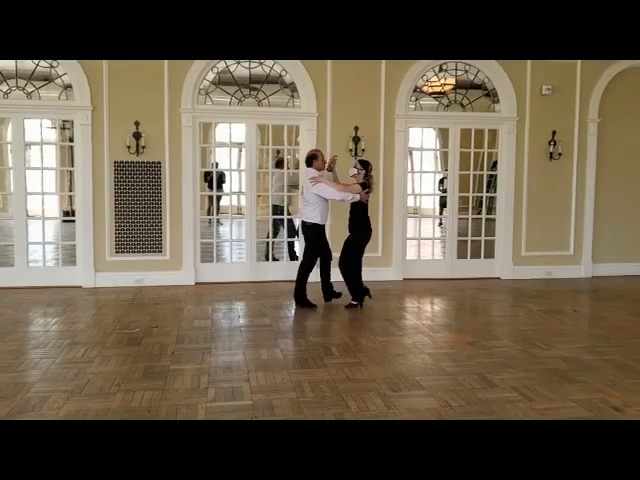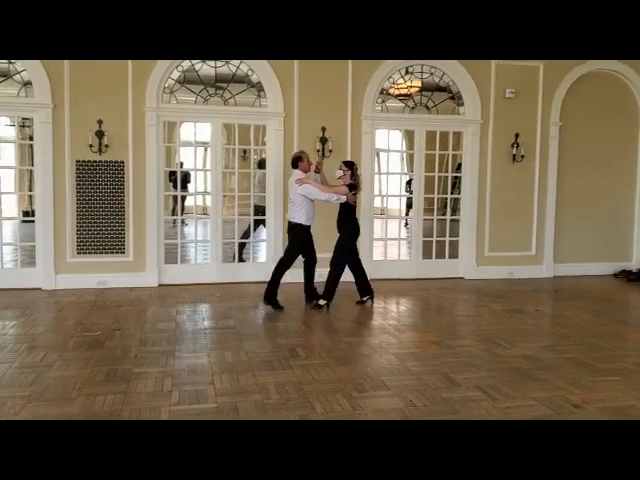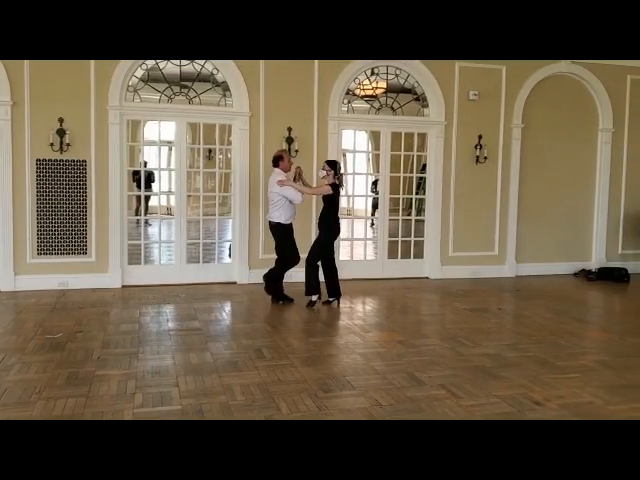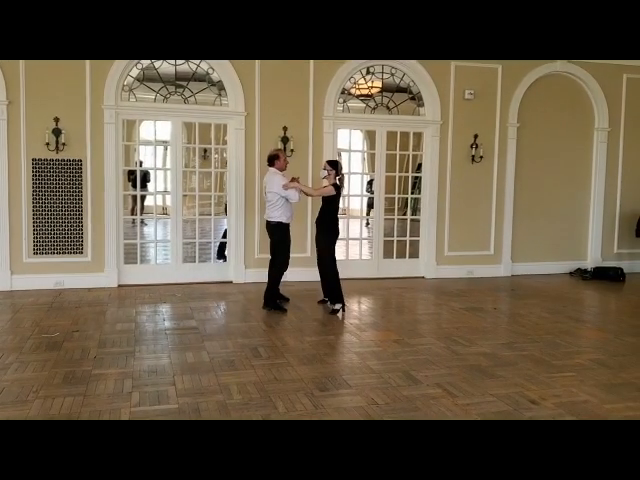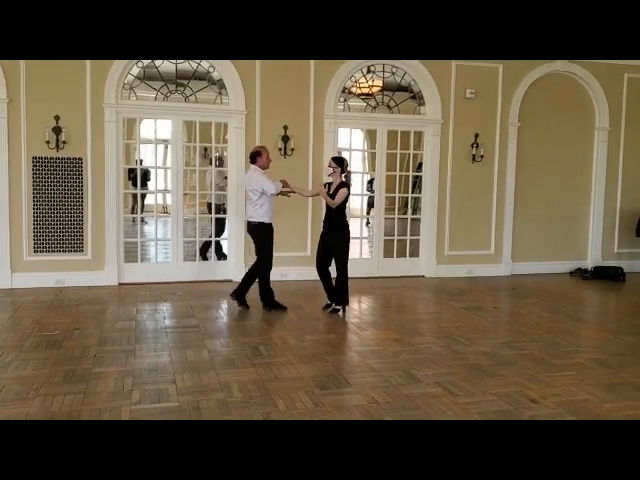
dt=0.5s
person 1, frame 1
left shoulder: (313, 178)
right shoulder: (313, 179)
left elbow: (330, 189)
right elbow: (336, 194)
left wrist: (331, 171)
right wrist: (358, 196)
left hip: (315, 225)
right hip: (313, 226)
left knee: (326, 256)
right knee: (309, 261)
left ankle: (328, 292)
right ankle: (300, 297)
person 1, frame 2
left shoulder: (300, 179)
right shoulder: (299, 180)
left elbow: (316, 190)
right elbow: (321, 195)
left wrist: (318, 173)
right wrist: (344, 198)
left hip: (302, 227)
right hip: (298, 227)
left knee: (311, 259)
right knee: (288, 260)
left ankle: (310, 293)
right ankle: (270, 296)
person 1, frame 3
left shoulder: (278, 177)
right shoulder: (280, 179)
left elbow: (290, 193)
right elbow: (298, 198)
left wrist: (295, 181)
right wrist: (295, 184)
left hip: (281, 224)
right hip: (280, 225)
left knee: (284, 257)
right knee: (293, 258)
left ankle: (277, 293)
right ankle: (270, 277)
person 1, frame 4
left shoulder: (269, 177)
right shoulder: (278, 178)
right elbow: (294, 197)
left wrist: (289, 185)
right wrist: (294, 186)
left hip: (273, 223)
right hip: (279, 224)
left knee: (276, 259)
right knee: (281, 262)
left ankle: (274, 294)
right ankle: (270, 301)
person 1, frame 5
left shoulder: (252, 174)
right shoulder: (258, 175)
right elbow: (272, 189)
left wrist: (280, 190)
right wrist: (281, 184)
left hip: (256, 223)
right hip: (261, 225)
left knee: (263, 260)
right knee: (265, 262)
left ankle: (240, 292)
right ankle: (268, 301)
person 2, frame 1
left shoulder: (363, 186)
right shoulder: (357, 186)
left elbow: (342, 189)
right elbow: (340, 186)
left wrist: (322, 180)
left hip: (361, 231)
right hip: (356, 230)
left knee: (353, 264)
right knee: (344, 262)
left ankle: (357, 298)
right ankle: (361, 292)
person 2, frame 2
left shoulder: (350, 187)
right shoulder: (347, 187)
left elbow: (328, 190)
right elbow: (328, 188)
left wrist: (309, 181)
left hip: (349, 230)
right hip: (348, 230)
left knee: (336, 263)
right knee: (354, 263)
left ankle: (326, 299)
right ankle: (367, 294)
person 2, frame 3
left shoulder: (333, 187)
right shoulder: (328, 186)
left elbow: (311, 192)
right elbow: (311, 189)
left wrist: (291, 183)
right wrist: (301, 178)
left hip: (329, 228)
right hip: (328, 228)
left knee: (311, 260)
right knee: (328, 261)
left ankle: (314, 293)
right ankle: (334, 295)
person 2, frame 4
left shoulder: (335, 187)
right shoulder: (326, 187)
left elbow: (315, 193)
right elbow: (310, 194)
left wrist: (297, 185)
right wrist: (297, 185)
left hip: (330, 230)
right hip: (322, 229)
left knee: (329, 264)
right knee: (322, 263)
left ankle: (338, 302)
right ankle: (328, 295)
person 2, frame 5
left shoulder: (344, 187)
right shoulder: (328, 186)
left elbow: (334, 204)
right elbow: (308, 194)
left wrist: (324, 195)
right wrist: (291, 187)
left hip: (340, 231)
right hip: (327, 229)
left knee: (341, 267)
right knee: (321, 265)
left ankle: (340, 303)
right ankle: (333, 298)
